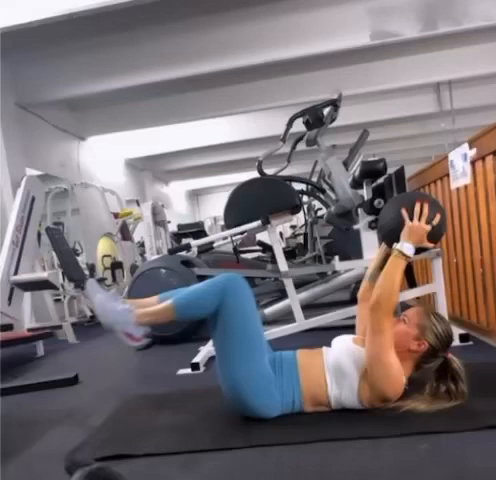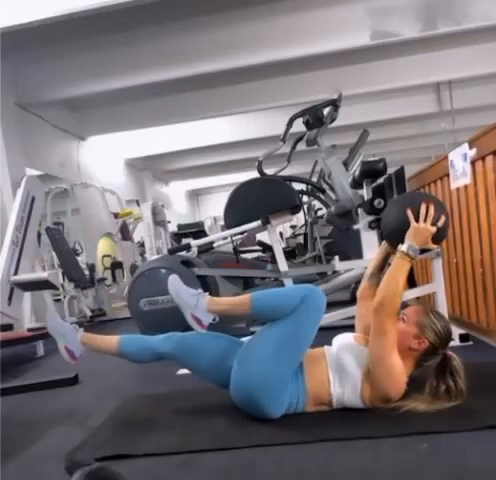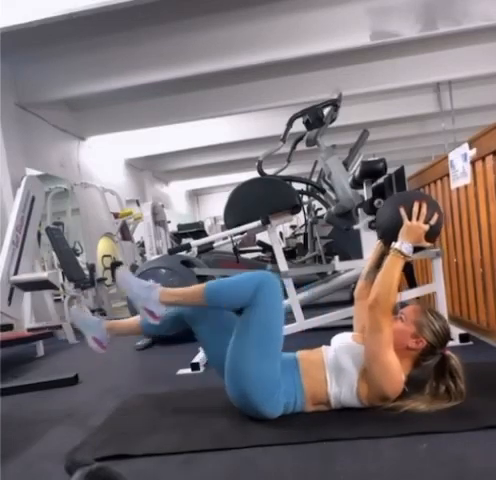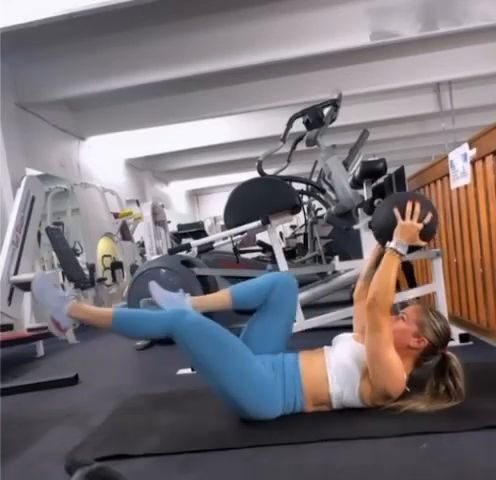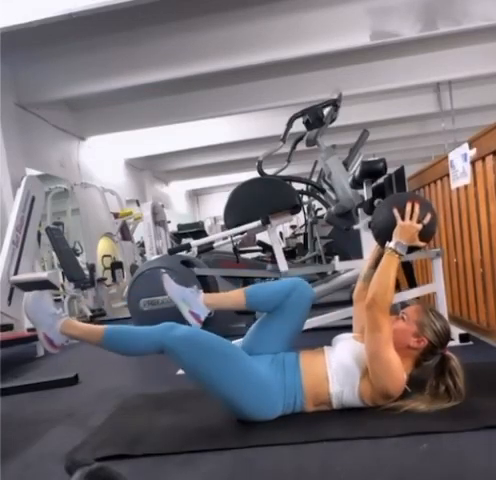
dt=0.4s
person 1, frame 1
left shoulder: (389, 380)
right shoulder: (371, 349)
left elbow: (379, 309)
right elbow: (366, 298)
left wrist: (405, 247)
right wrist: (387, 245)
left hip: (259, 392)
right hip: (265, 373)
left knee: (230, 285)
right knee: (215, 298)
left ankle: (132, 318)
right ankle: (132, 310)
person 1, frame 2
left shoulder: (390, 380)
right shoulder: (372, 349)
left elbow: (382, 310)
right elbow: (366, 298)
left wrist: (410, 249)
right wrist: (388, 246)
left hip: (262, 390)
right hip: (256, 373)
left knee: (311, 296)
right knee: (172, 342)
left ankle: (209, 306)
right ankle: (82, 342)
person 1, frame 3
left shoulder: (389, 378)
right shoulder: (367, 346)
left elbow: (377, 309)
right elbow: (365, 298)
left wrist: (404, 246)
right wrist: (382, 244)
left hip: (262, 392)
right hip: (266, 375)
left knee: (265, 283)
right knee: (195, 309)
left ankle: (159, 302)
right ankle: (110, 330)
person 1, frame 4
left shoulder: (389, 378)
right shoulder: (370, 348)
left elbow: (375, 308)
right elbow: (362, 297)
left wrist: (399, 246)
right wrist: (381, 246)
left hip: (260, 392)
right hip: (264, 369)
left knee: (181, 323)
right knee: (283, 283)
left ankle: (72, 312)
right ankle: (190, 304)
person 1, frame 5
left shoulder: (390, 379)
right shoulder: (373, 349)
left elbow: (374, 308)
right elbow: (362, 297)
left wrist: (399, 246)
right wrist: (381, 246)
left hip: (261, 393)
right hip: (265, 366)
left knee: (174, 336)
right knee: (298, 290)
left ankle: (66, 329)
right ankle: (199, 304)
